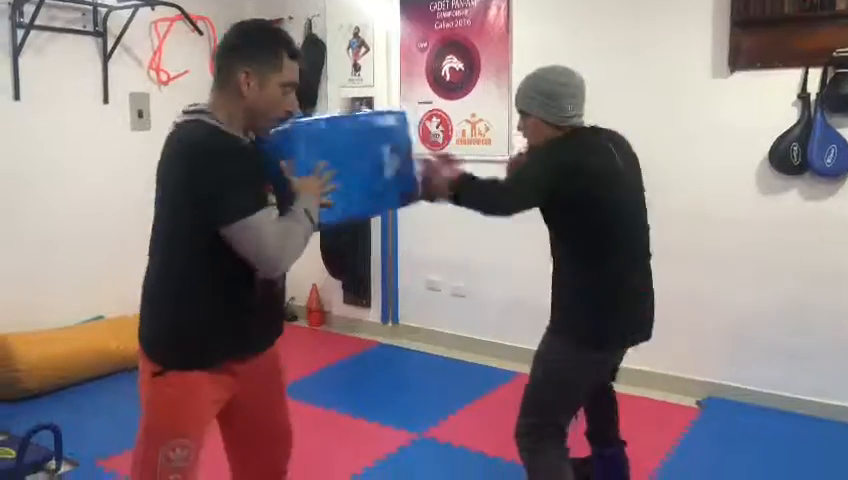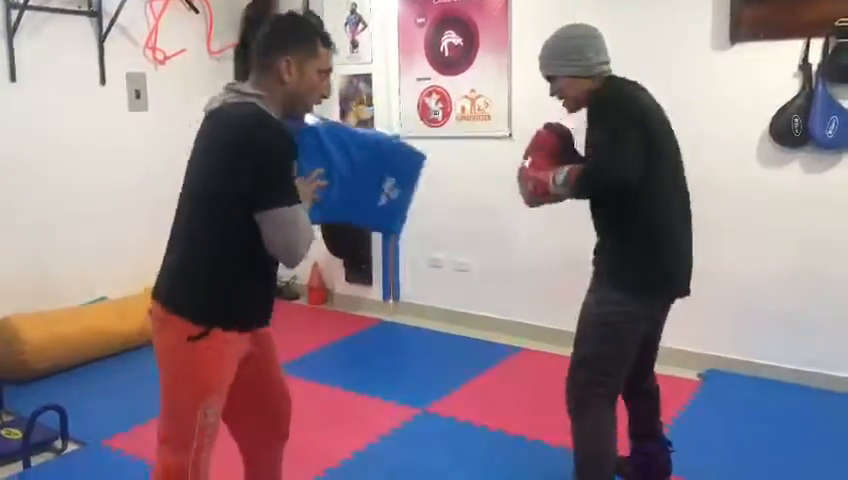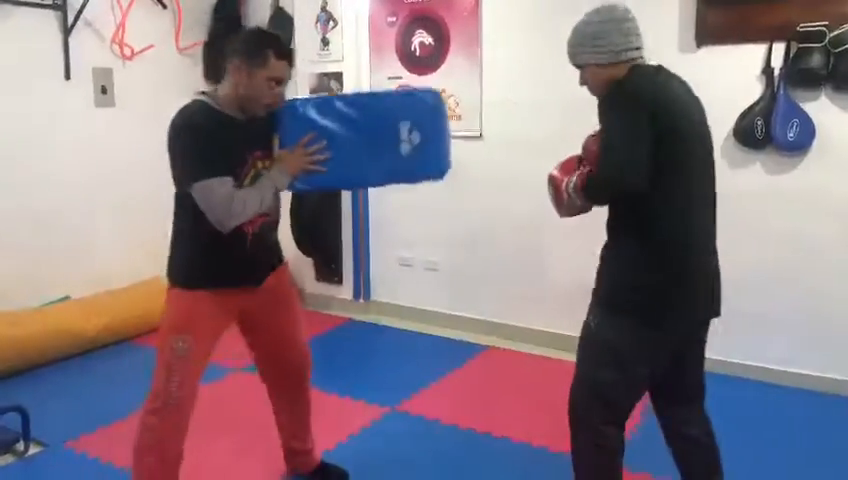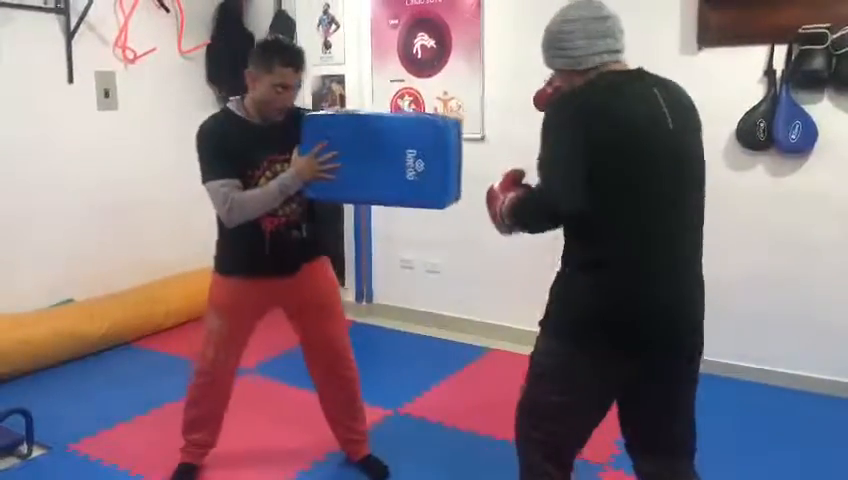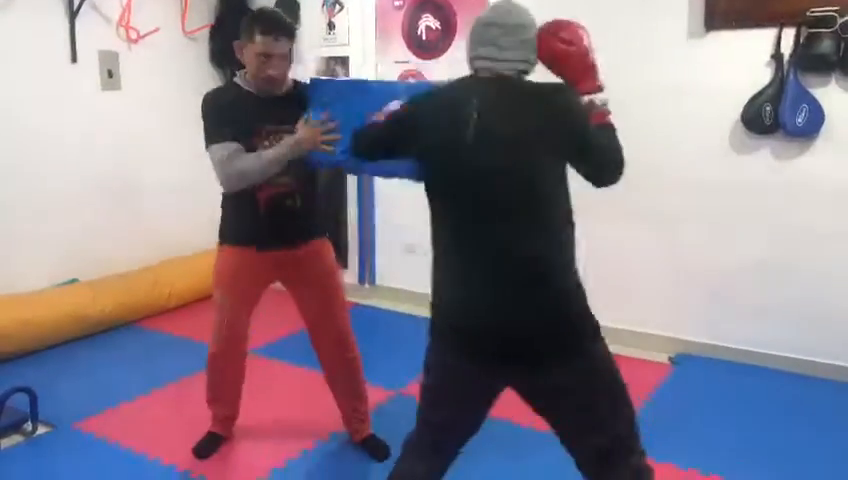
dt=1s
person 1, frame 1
left shoulder: (563, 156)
right shoulder: (613, 145)
left elbow: (503, 200)
left wrist: (440, 179)
left hip: (591, 313)
left knee: (538, 430)
right knee: (591, 383)
person 1, frame 2
left shoulder: (617, 104)
right shoulder: (615, 104)
left elbow: (621, 177)
left wrist: (553, 180)
right wrist: (561, 162)
left hip: (636, 268)
right hip: (650, 263)
left knee: (589, 386)
right knee: (633, 368)
person 1, frame 3
left shoulder: (625, 92)
right shoulder: (676, 91)
left elbow: (622, 178)
left wrist: (578, 183)
left hip: (640, 285)
right hip: (693, 282)
left knee: (594, 410)
right knee: (682, 404)
person 1, frame 4
left shoulder: (576, 106)
right shoulder: (676, 100)
left elbow: (558, 202)
left wrist: (508, 207)
left hip: (595, 313)
right hip: (675, 314)
person 1, frame 5
left shoulder: (430, 107)
right shoulder: (556, 104)
left elbow: (364, 146)
right elbow: (607, 169)
left wrist: (393, 119)
left hip: (463, 320)
right hip: (553, 320)
person 2, frame 1
left shoulder: (233, 145)
right shoulder: (214, 151)
right elbow: (272, 255)
left wrist: (295, 205)
right wrist: (307, 204)
left hip: (246, 345)
right hip: (184, 358)
person 2, frame 2
left shoulder: (237, 120)
right shoulder: (259, 133)
right elbow: (291, 247)
left wrist: (293, 193)
right wrist: (300, 196)
left hip: (240, 313)
right hip: (196, 320)
left knee: (269, 418)
person 2, frame 3
left shoulder: (269, 118)
right shoulder: (193, 126)
right elbow: (226, 212)
right wrist: (284, 172)
left hip: (265, 273)
right hip: (201, 281)
left knee: (291, 369)
right knee: (171, 397)
person 2, frame 4
left shoulder: (304, 124)
right shoulder: (217, 132)
left elbow: (333, 179)
right elbow: (230, 210)
right wrist: (294, 177)
left hip: (305, 263)
right hip: (241, 271)
left knee: (335, 358)
right knee: (213, 367)
person 2, frame 5
left shoulder: (308, 97)
right shoulder: (220, 102)
left elbow: (338, 151)
right elbow: (233, 174)
right wrist: (294, 146)
left hip: (306, 240)
right hip: (244, 244)
left knee: (337, 336)
right knee: (226, 341)
left ankle: (359, 427)
right ankle: (221, 423)
